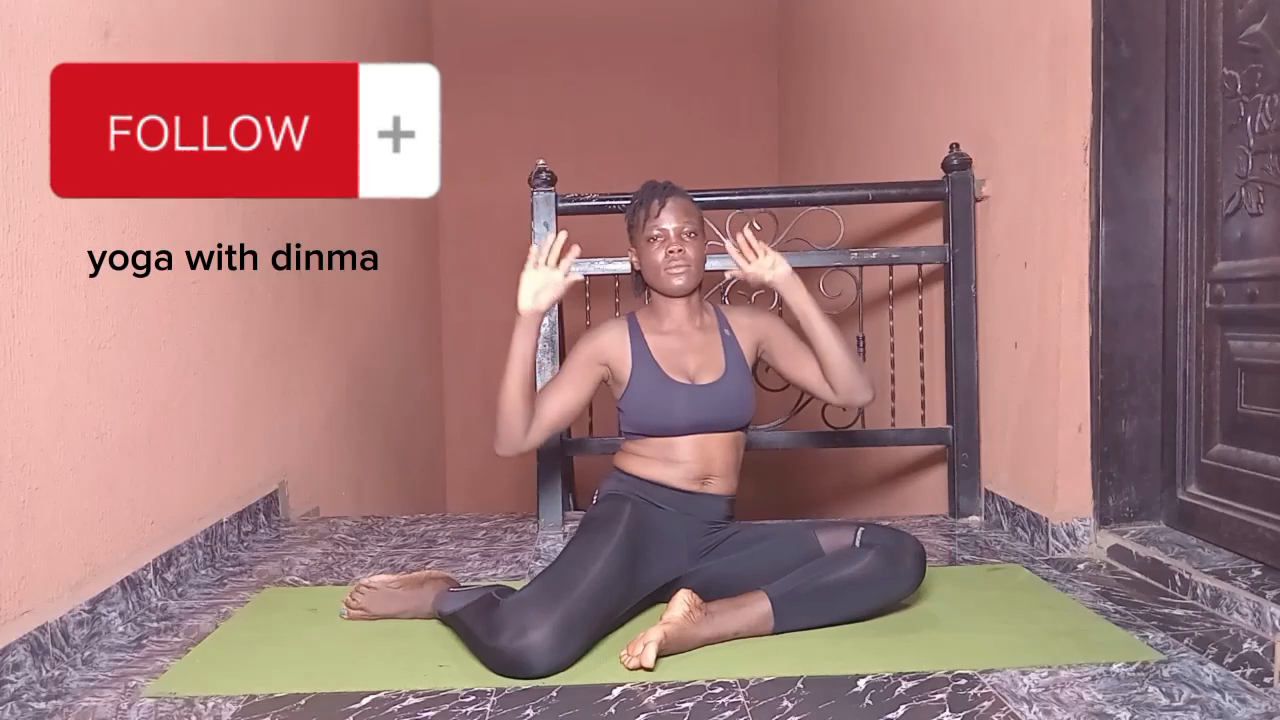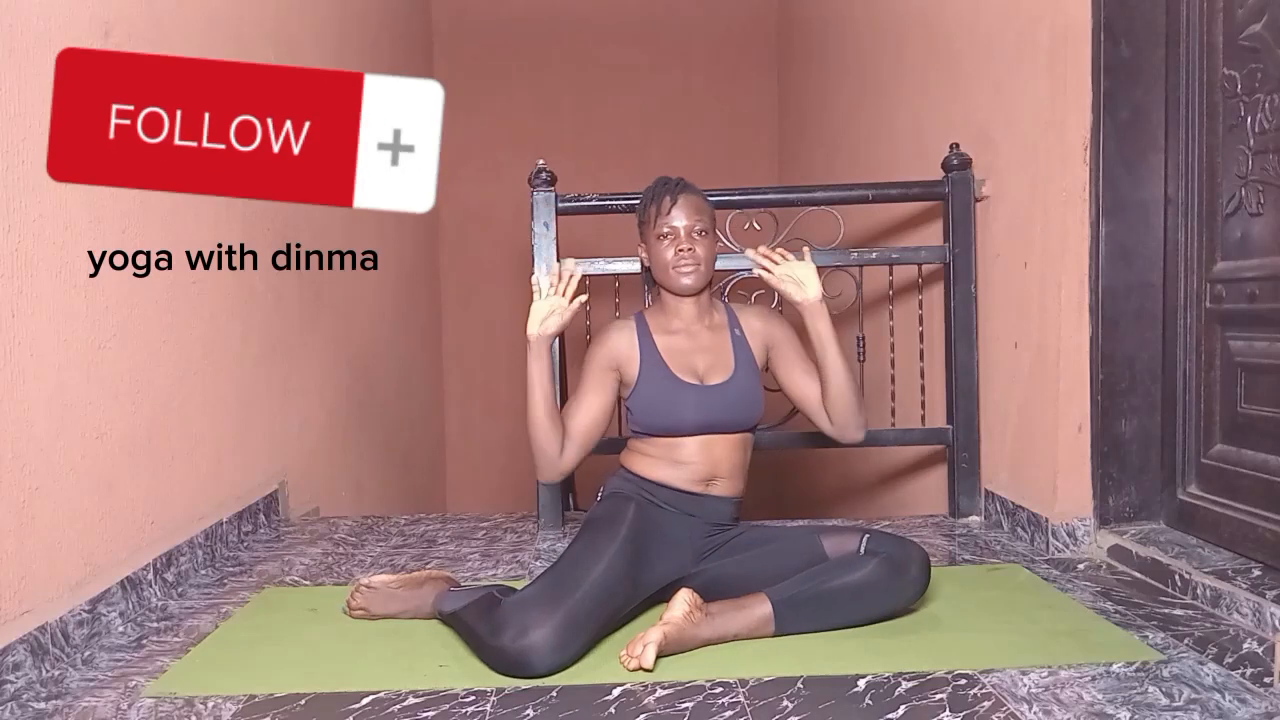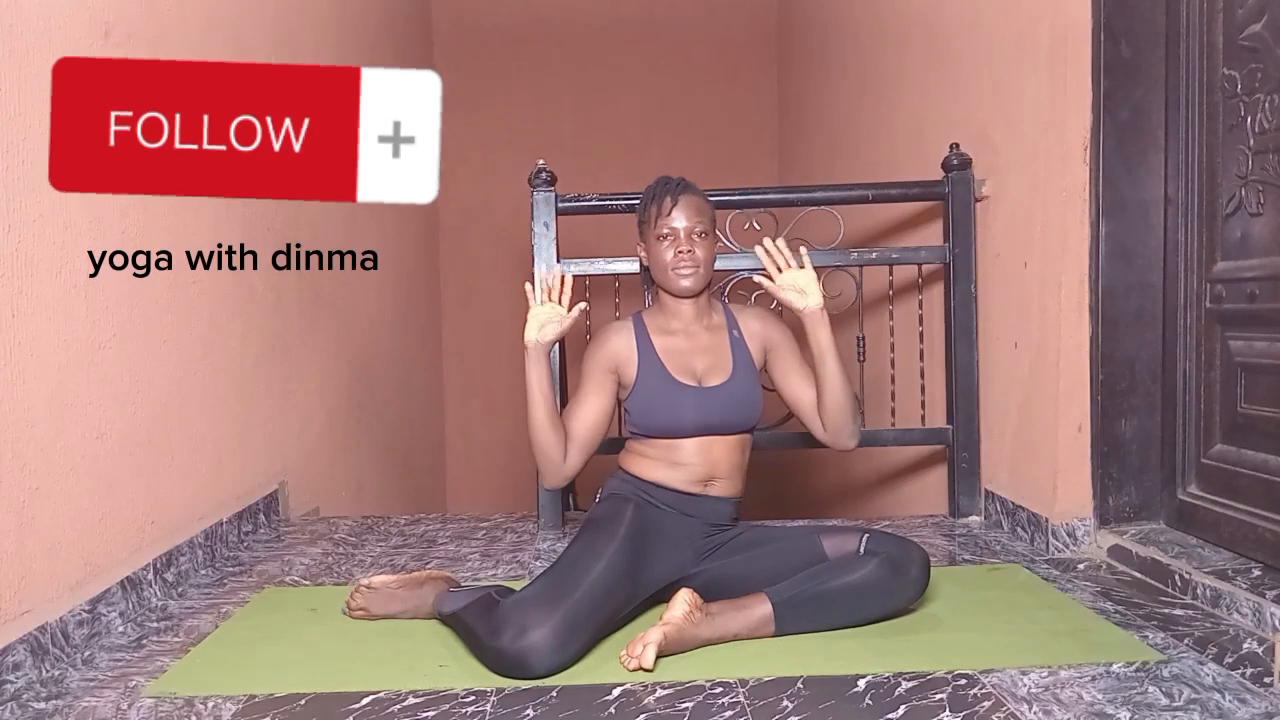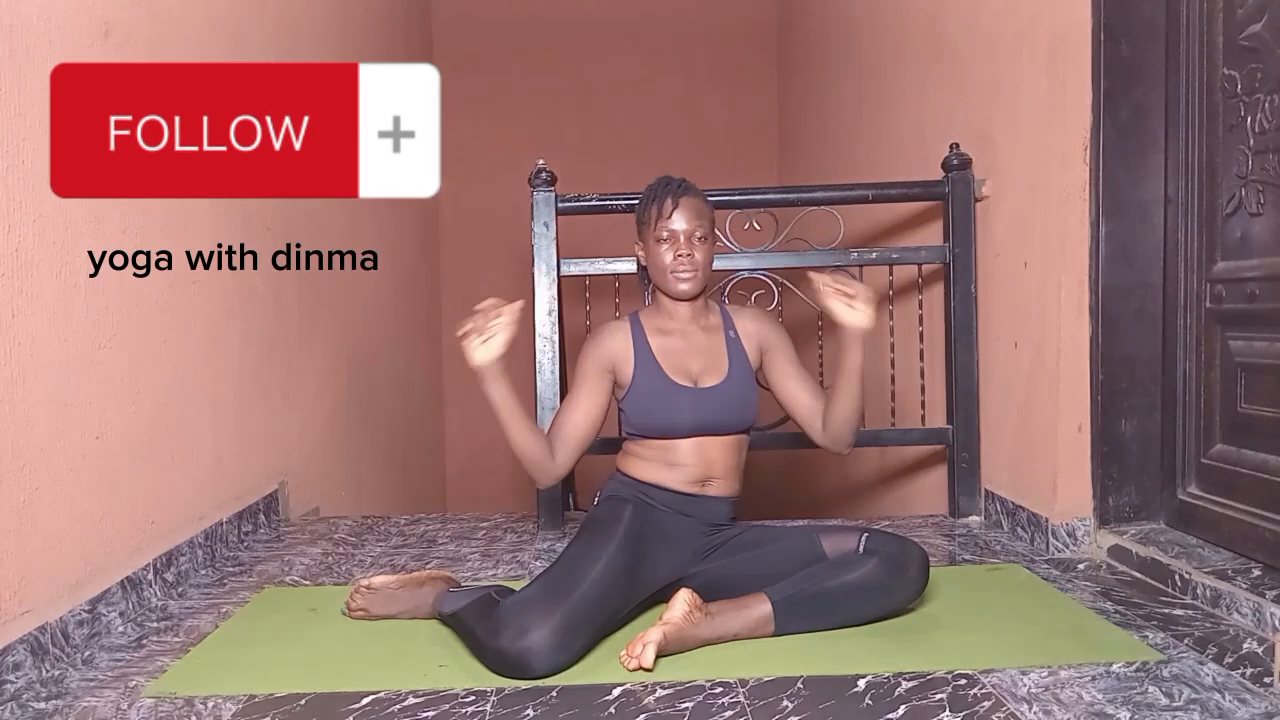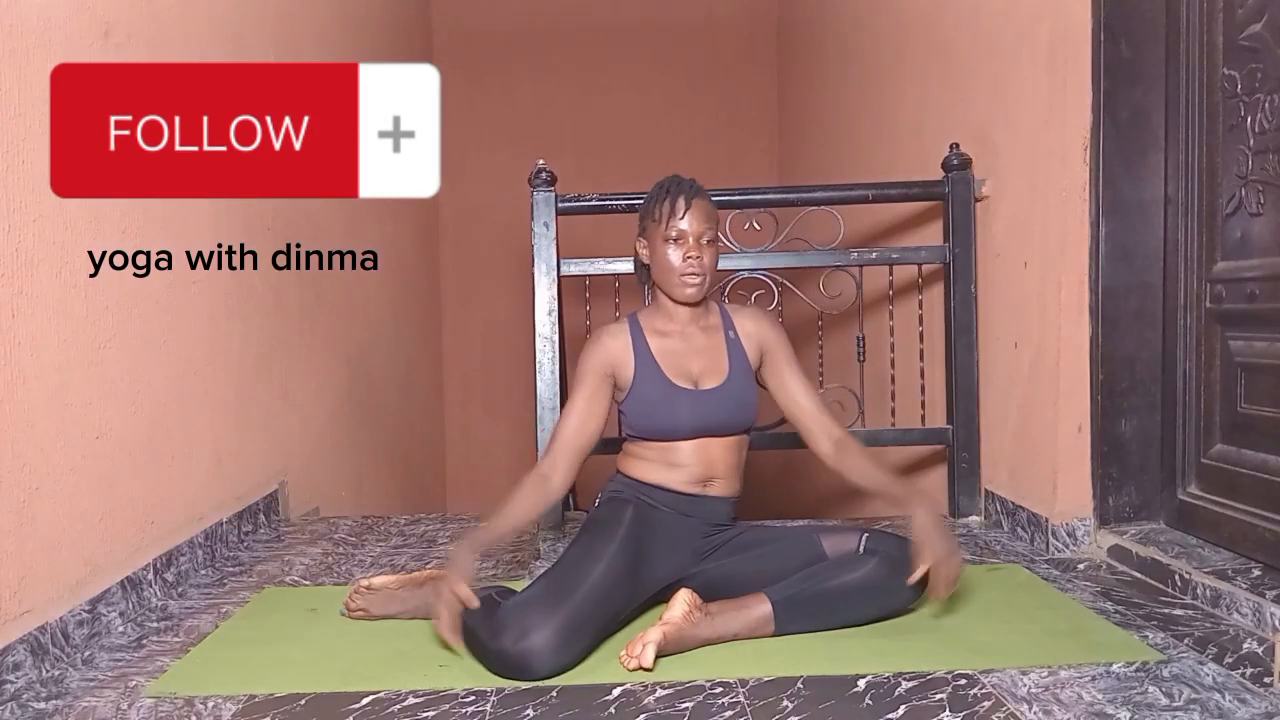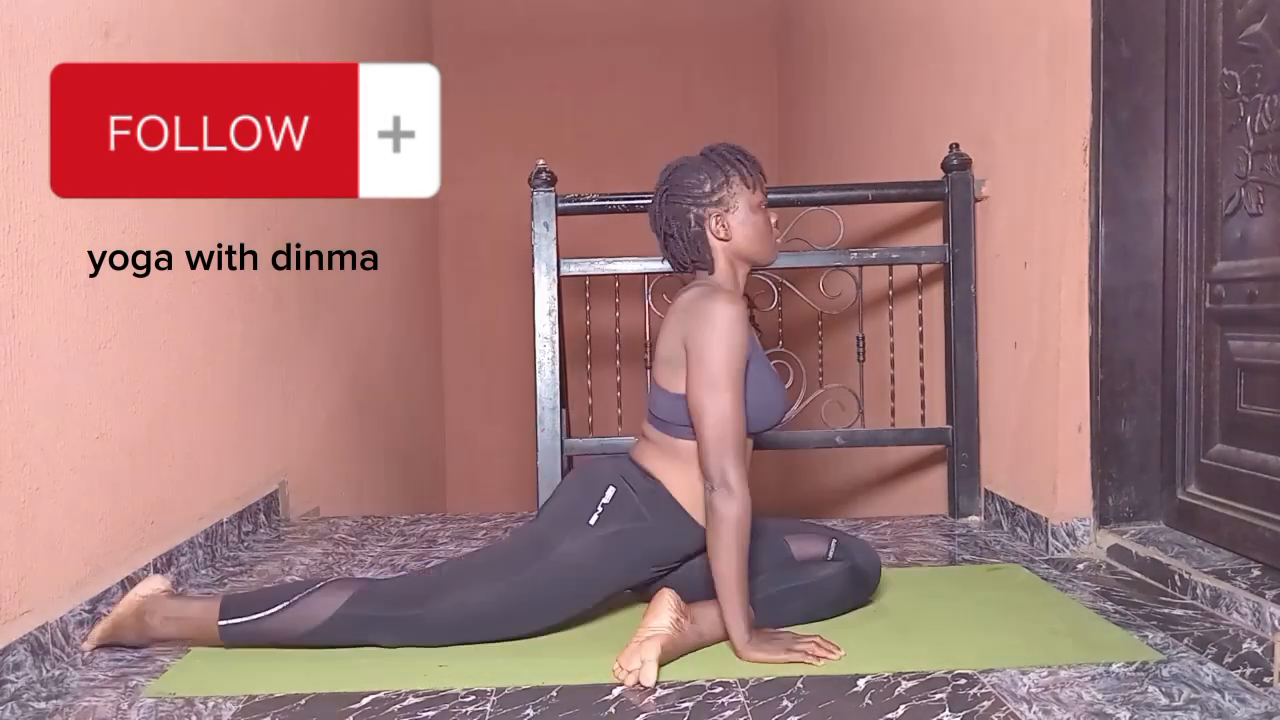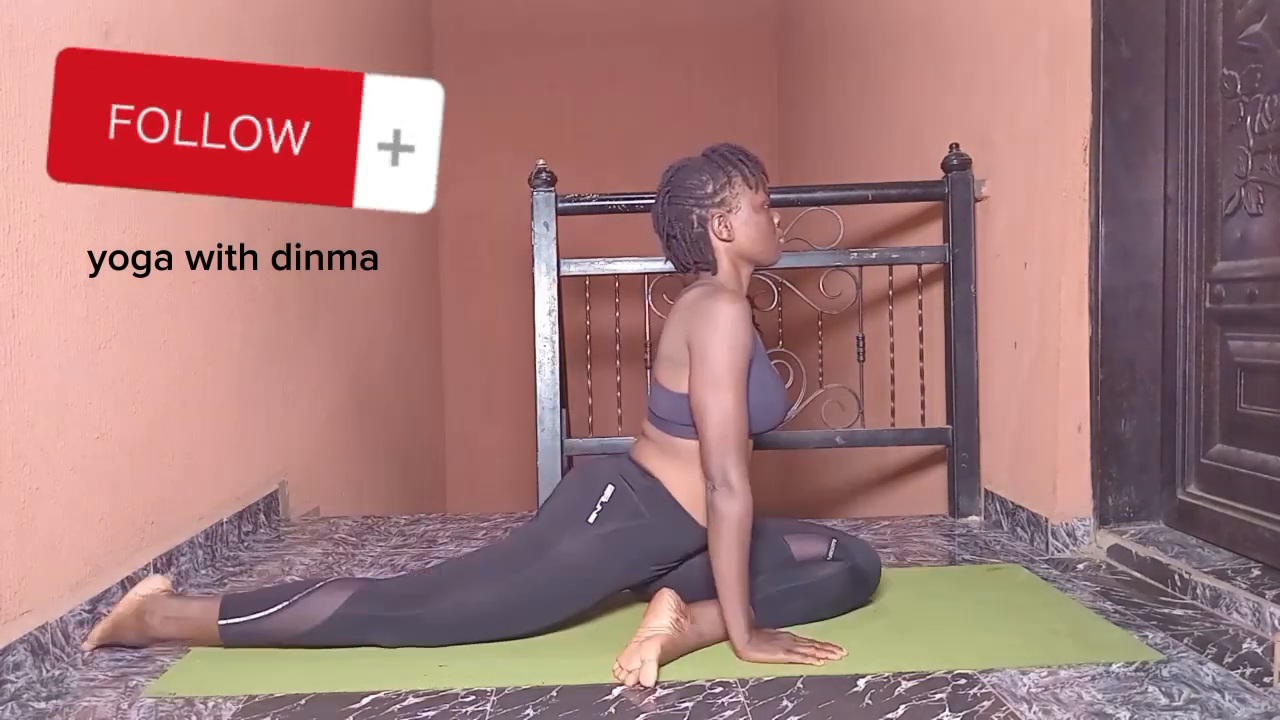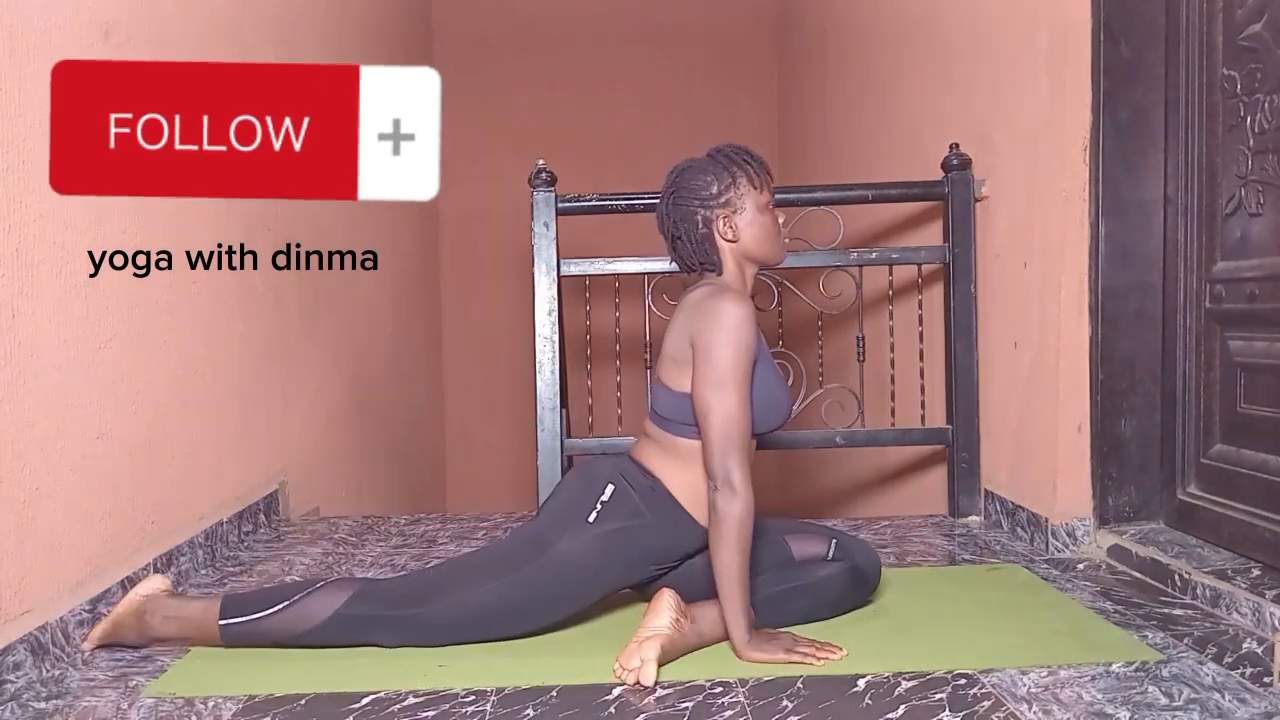
dt=0.3s
person 1, frame 1
left shoulder: (748, 326)
right shoulder: (610, 342)
left elbow: (855, 393)
right elbow: (514, 441)
left wrist: (790, 288)
right wrist: (527, 319)
left hip: (715, 536)
right hip: (633, 517)
left knee: (896, 557)
right knee: (528, 647)
left ankle: (701, 622)
right ankle: (439, 595)
person 1, frame 2
left shoulder: (760, 328)
right shoulder: (621, 342)
left elbow: (848, 427)
right elbow: (553, 463)
left wrist: (814, 309)
right wrist: (539, 343)
left hip: (720, 537)
right hip: (637, 517)
left knee: (901, 565)
right knee: (530, 646)
left ankle: (701, 620)
right ankle: (442, 595)
person 1, frame 3
left shoulder: (758, 329)
right shoulder: (617, 342)
left elbow: (841, 434)
right elbow: (557, 468)
left wrist: (815, 319)
right wrist: (536, 350)
left hip: (719, 538)
right hip: (636, 518)
left knee: (901, 565)
right knee: (528, 646)
left ankle: (700, 622)
right ankle: (441, 596)
person 1, frame 4
left shoulder: (754, 330)
right shoulder: (613, 343)
left elbow: (834, 436)
right elbow: (548, 465)
left wrist: (853, 336)
right wrist: (491, 369)
left hip: (718, 537)
right hip: (633, 519)
left knee: (900, 563)
right knee: (528, 645)
left ankle: (699, 622)
right ankle: (442, 596)
person 1, frame 5
left shoulder: (755, 331)
right shoulder: (614, 347)
left elbow: (831, 442)
right elbow: (553, 470)
left wrist: (915, 504)
right wrist: (471, 546)
left hip: (719, 536)
right hip: (636, 519)
left knee: (896, 565)
right knee: (527, 646)
left ankle: (699, 621)
right ankle: (438, 592)
person 1, frame 6
left shoulder: (712, 305)
right shoulder: (718, 311)
left elbow: (717, 470)
right elbow: (726, 480)
right wrist: (745, 632)
left hip: (657, 533)
right hip: (618, 519)
left knee: (851, 565)
right knee: (399, 610)
left ankle: (681, 619)
right ankle: (176, 614)
person 1, frame 7
left shoulder: (714, 305)
right shoulder: (720, 309)
right elbow: (727, 483)
right wrist: (744, 632)
left hip: (659, 530)
right hip: (616, 519)
left knee: (852, 565)
right knee: (401, 608)
left ankle: (684, 618)
right ankle: (167, 615)
person 1, frame 8
left shoulder: (716, 303)
right shoulder: (725, 309)
right elbow: (729, 484)
right wrist: (746, 634)
left hip: (659, 531)
right hip: (616, 517)
left knee: (851, 565)
right knee: (400, 607)
left ankle: (684, 618)
right ankle: (167, 615)
